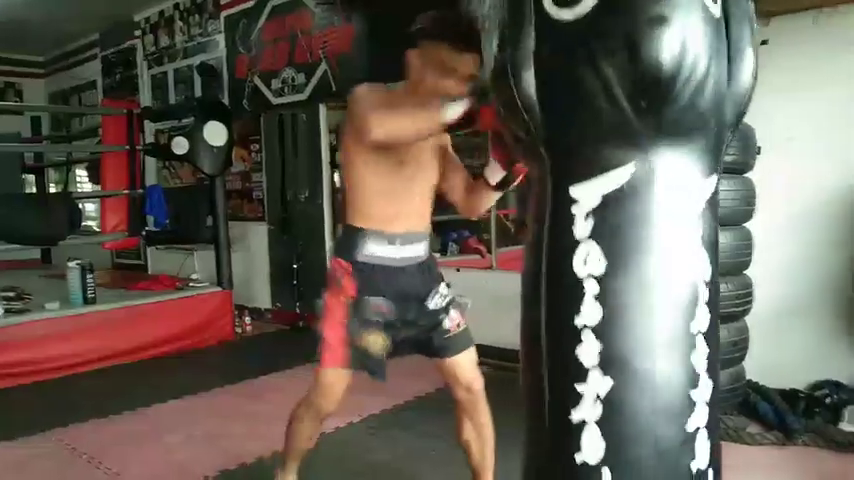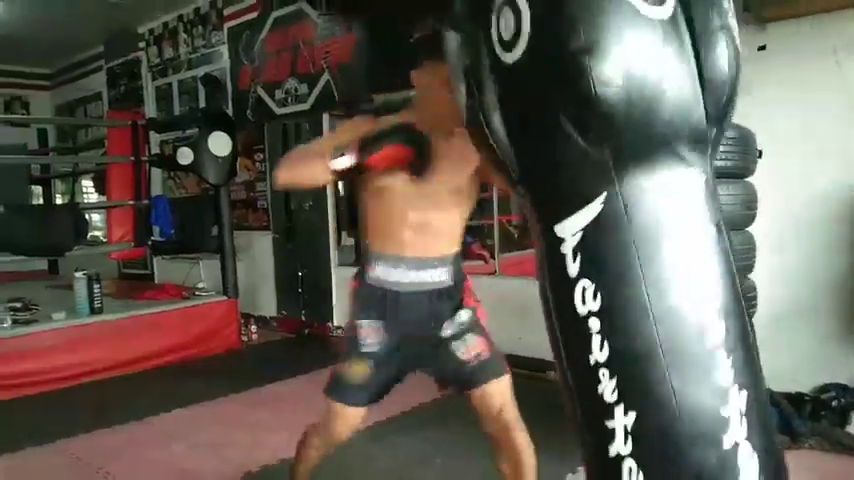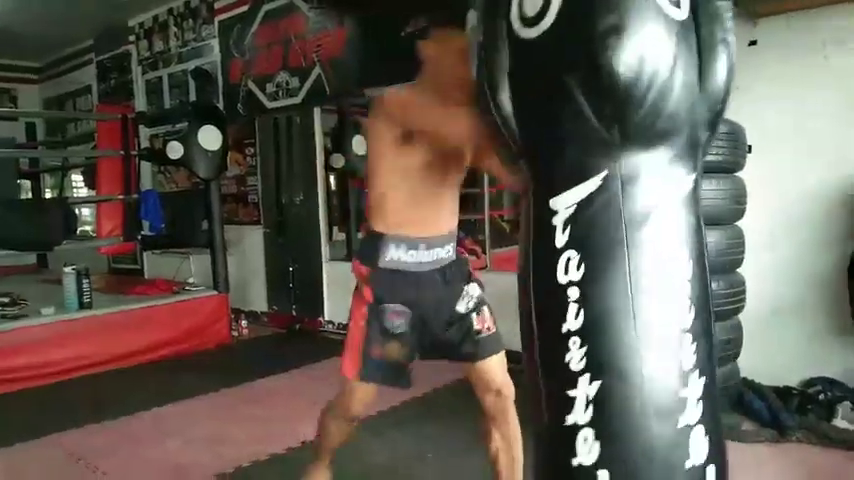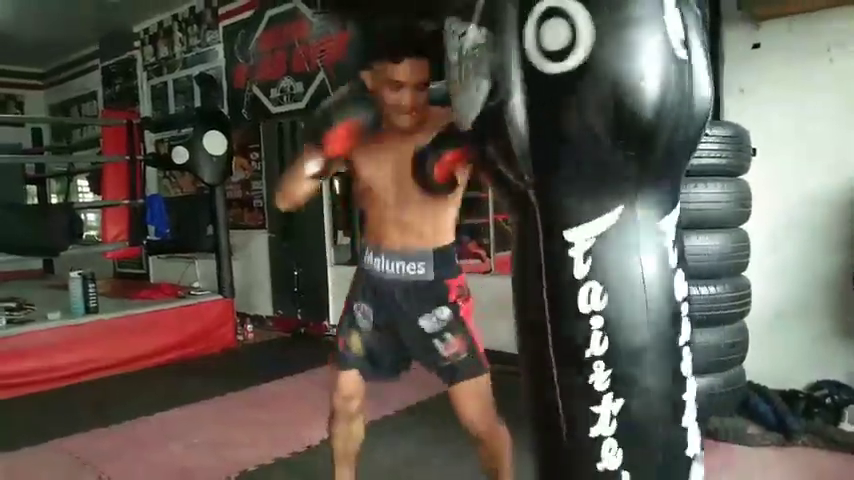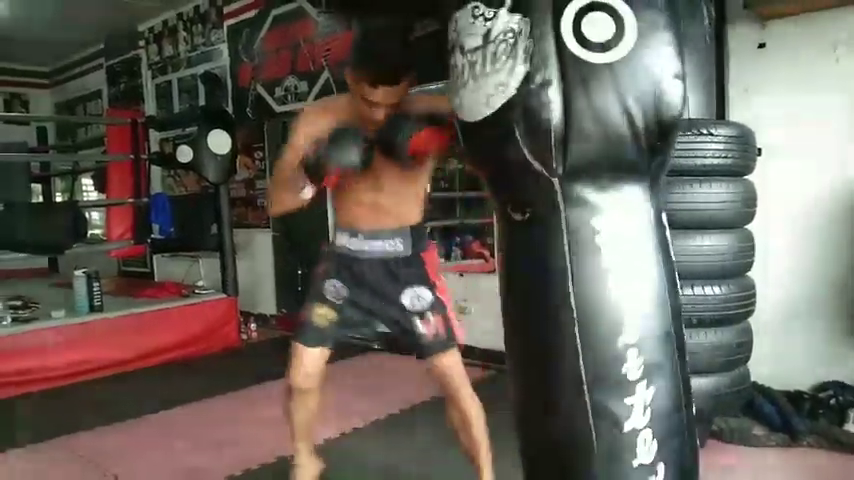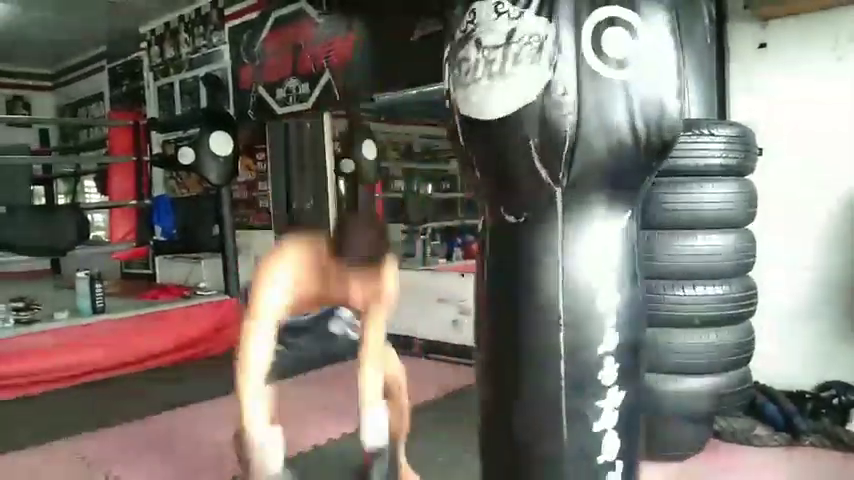
dt=0.3s
person 1, frame 1
left shoulder: (435, 131)
right shoulder: (370, 99)
left elbow: (473, 204)
right elbow: (375, 128)
left wrist: (503, 166)
right wrist: (467, 107)
left hip: (418, 269)
right hip: (363, 268)
left knee: (471, 389)
right knee: (327, 394)
person 1, frame 2
left shoulder: (479, 143)
right shoulder: (368, 131)
right elbow: (285, 174)
right wrist: (355, 158)
left hip: (447, 293)
right hip: (382, 295)
left knee: (504, 418)
right knee: (337, 426)
person 1, frame 3
left shoulder: (459, 105)
right shoulder: (397, 104)
left elbow: (513, 174)
right elbow: (469, 137)
left hip: (446, 264)
right hip: (390, 270)
left knee: (499, 393)
right knee: (355, 402)
person 1, frame 4
left shoulder: (453, 127)
right shoulder: (353, 135)
right elbow: (285, 199)
right wrist: (320, 152)
left hip: (435, 282)
right hip: (375, 280)
left knee: (477, 413)
right knee: (346, 402)
person 1, frame 5
left shoulder: (430, 112)
right shoulder: (319, 119)
right elbow: (276, 203)
right wrist: (310, 178)
left hip: (406, 259)
right hip: (345, 259)
left knee: (453, 380)
right knee: (302, 379)
person 1, frame 6
left shoulder: (383, 273)
right shoulder: (281, 276)
left elbow: (372, 358)
right elbow: (249, 378)
left wrist: (375, 441)
right hip: (280, 322)
